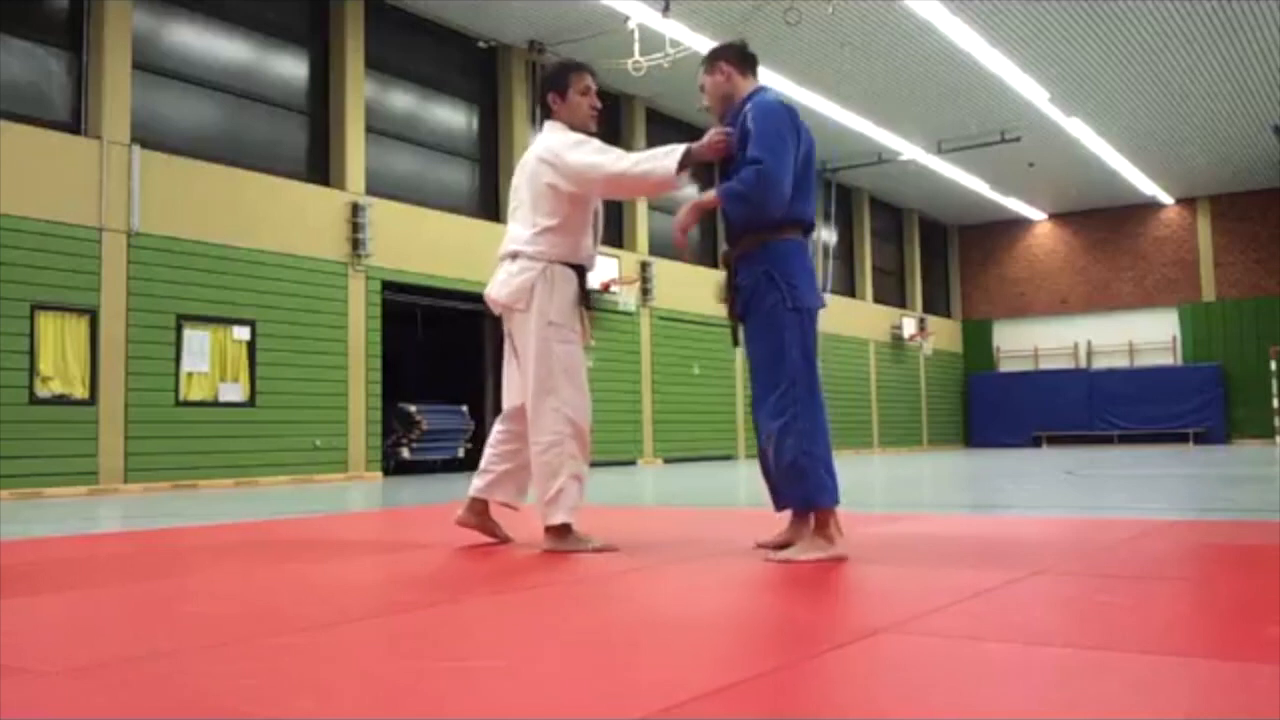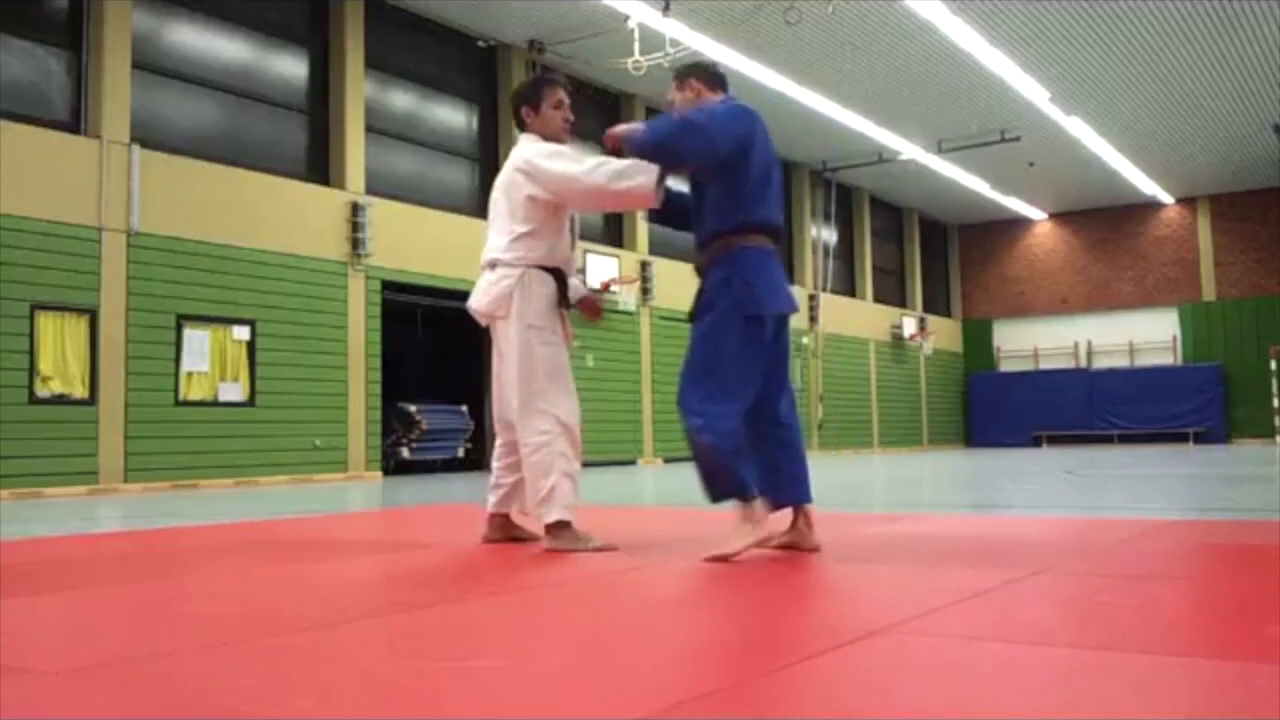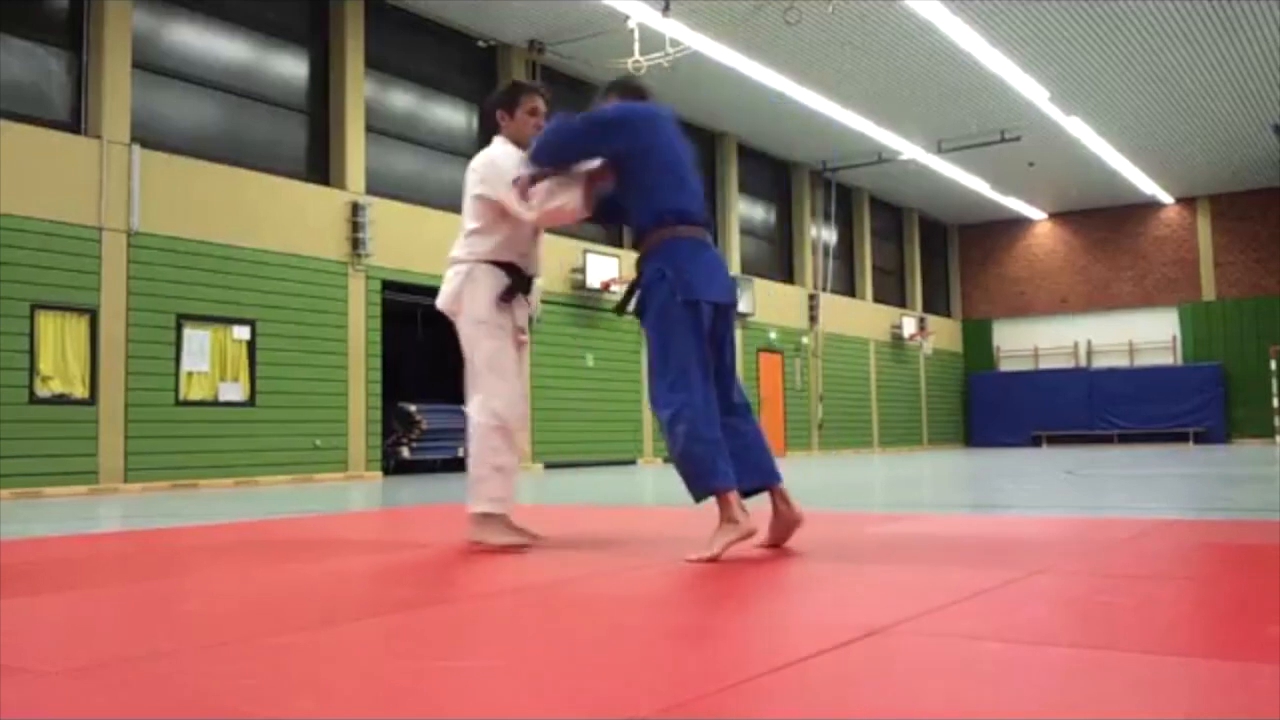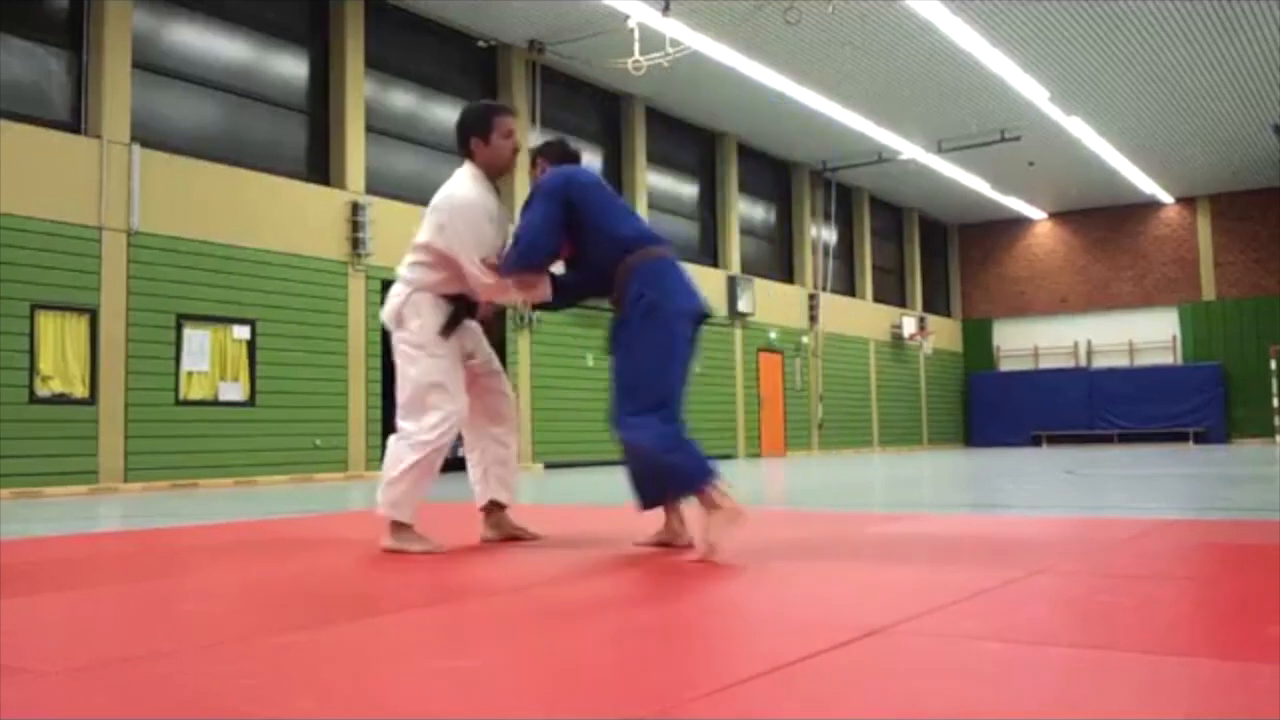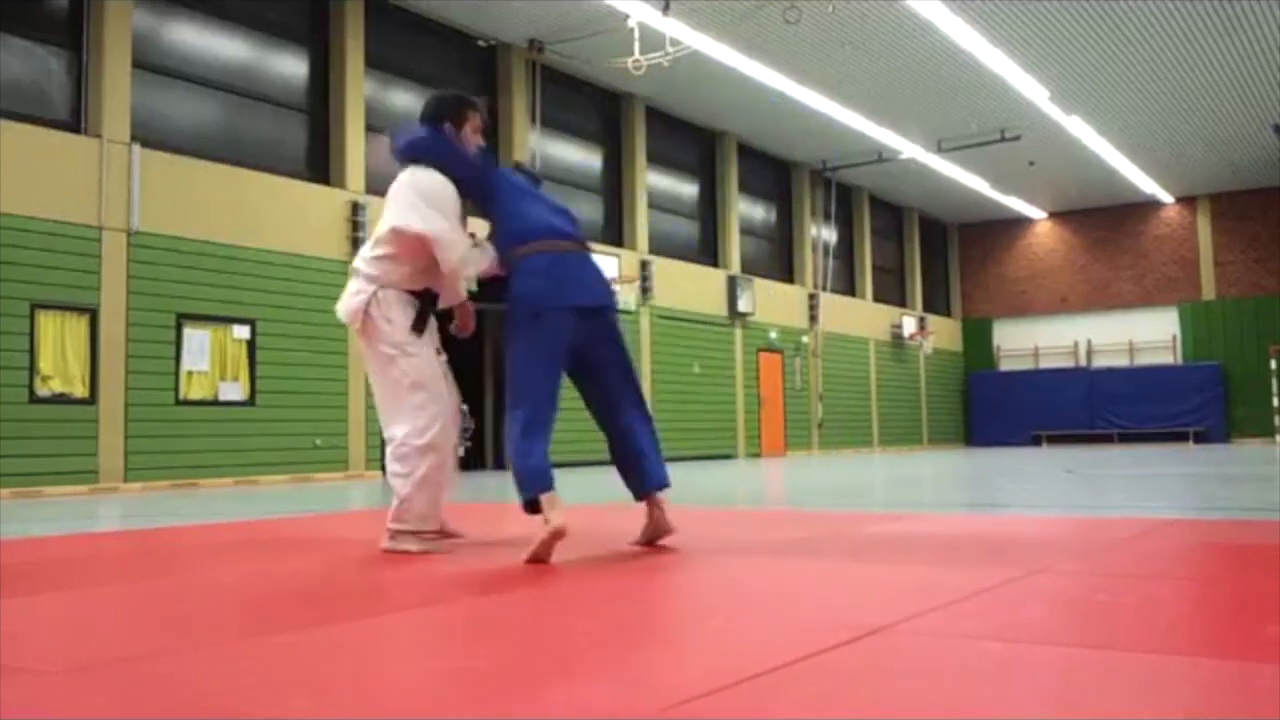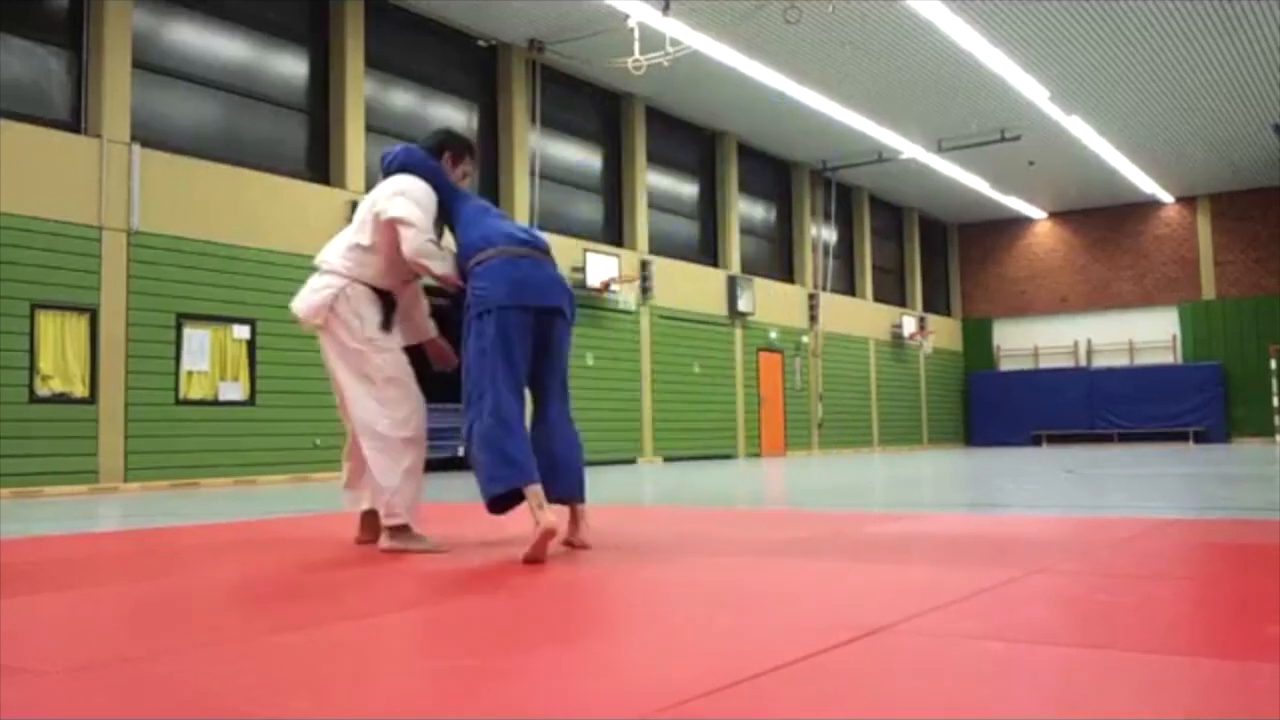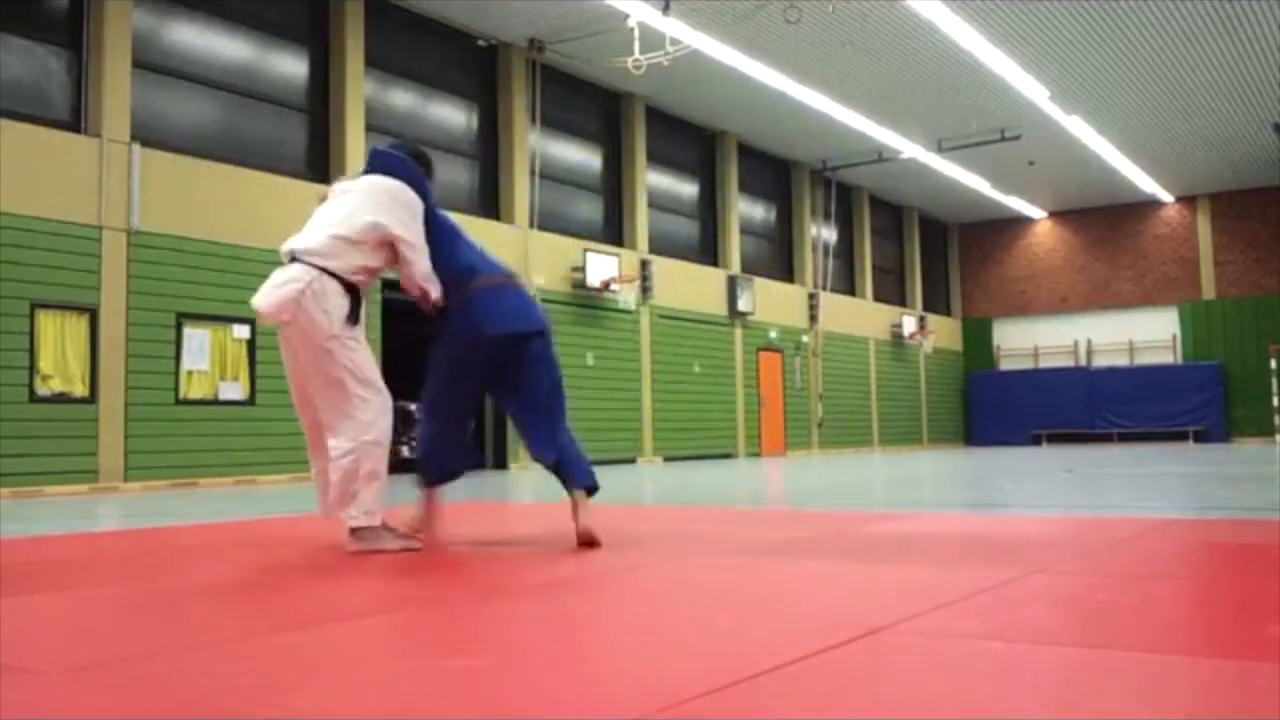
dt=0.3s
person 1, frame 1
left shoulder: (764, 111)
right shoulder: (777, 115)
left elbow: (767, 188)
left wrist: (705, 200)
left hip: (771, 271)
right hip: (785, 270)
left knee: (786, 401)
right knee: (785, 400)
left ankle: (825, 529)
right ankle: (802, 521)
person 1, frame 2
left shoulder: (732, 117)
right shoulder: (727, 132)
left elbow: (673, 136)
right elbow: (700, 209)
left wrist: (630, 135)
left hip: (736, 276)
right hip: (759, 277)
left knee: (707, 400)
right knee: (770, 405)
left ankle: (753, 513)
right ankle: (801, 522)
person 1, frame 3
left shoulder: (636, 119)
right shoulder: (662, 141)
left elbow: (565, 137)
right elbow: (616, 204)
left wrist: (539, 169)
left hip: (674, 268)
right hip: (705, 269)
left knee: (681, 395)
right knee: (723, 393)
left ankle: (732, 514)
right ankle: (781, 505)
person 1, frame 4
left shoulder: (557, 181)
left elbow: (529, 246)
right elbow: (578, 286)
left wrist: (507, 268)
left hip: (650, 296)
right hip: (672, 295)
left knee: (636, 415)
right knee: (654, 411)
left ankle: (718, 501)
right ankle: (677, 522)
person 1, frame 5
left shoulder: (494, 182)
right shoulder: (547, 206)
left elbow: (422, 146)
left hip: (539, 286)
right hip: (589, 285)
left knee: (528, 412)
right knee: (619, 405)
left ankle: (551, 512)
right ankle: (655, 510)
person 1, frame 6
left shoulder: (459, 201)
right shoulder: (500, 220)
left elbow: (404, 159)
left hip: (498, 288)
right hip: (550, 286)
left knee: (493, 409)
right knee: (553, 408)
left ankle: (541, 511)
right ankle: (577, 518)
person 1, frame 7
left shoulder: (423, 219)
left hip: (476, 314)
right hip: (522, 314)
left knee: (441, 417)
right knee: (548, 425)
left ankle: (427, 511)
right ankle: (581, 507)
person 2, frame 1
left shoulder: (544, 153)
right shoulder: (564, 148)
right elbow: (623, 172)
right wrist: (692, 153)
left hip: (527, 282)
right hip: (546, 285)
left knee: (524, 405)
right knee: (561, 408)
left ankle: (478, 504)
right ankle: (558, 526)
person 2, frame 2
left shoulder: (537, 167)
right shoulder: (534, 159)
right elbow: (597, 182)
left wrist: (577, 291)
right wrist: (665, 168)
left hip: (522, 294)
right hip: (524, 294)
left knee: (520, 412)
right knee: (550, 408)
left ankle: (501, 516)
right ankle: (560, 524)
person 2, frame 3
left shoulder: (512, 166)
right shoulder: (496, 160)
right elbow: (539, 203)
left wrist: (521, 305)
right wrist: (597, 181)
left hip: (503, 295)
right hip: (484, 290)
left knee: (497, 404)
right knee: (499, 401)
left ankle: (490, 513)
right ankle: (489, 513)
person 2, frame 4
left shoulder: (486, 190)
right shoulder: (464, 200)
right elbow: (492, 282)
right wrist: (542, 286)
left hip: (455, 316)
right hip: (424, 312)
left knee: (495, 406)
right knee: (437, 414)
left ankle: (496, 515)
right ankle: (399, 524)
person 2, frame 5
left shoulder: (433, 179)
right shoulder: (427, 185)
right elbow: (458, 260)
left wrist: (458, 300)
right wrist: (496, 254)
left hip: (408, 307)
right hip: (386, 307)
left knee: (438, 407)
right knee: (423, 416)
left ankle: (421, 515)
right ankle: (405, 526)
person 2, frame 6
left shoulder: (406, 195)
right shoulder: (413, 189)
left elbow: (405, 278)
right elbow: (418, 250)
left wrist: (430, 337)
right wrist: (457, 275)
left hip: (345, 301)
right hip: (347, 301)
left knee: (374, 412)
right knee: (396, 411)
left ankle: (373, 518)
right ankle: (397, 525)
person 2, frame 7
left shoulder: (353, 193)
right shoulder: (400, 194)
right elbow: (416, 270)
left wrist: (355, 337)
right wrist: (434, 294)
left hip: (298, 292)
right hip: (316, 295)
left knee: (329, 415)
right knee: (365, 409)
left ankle: (362, 517)
right ankle: (363, 525)
